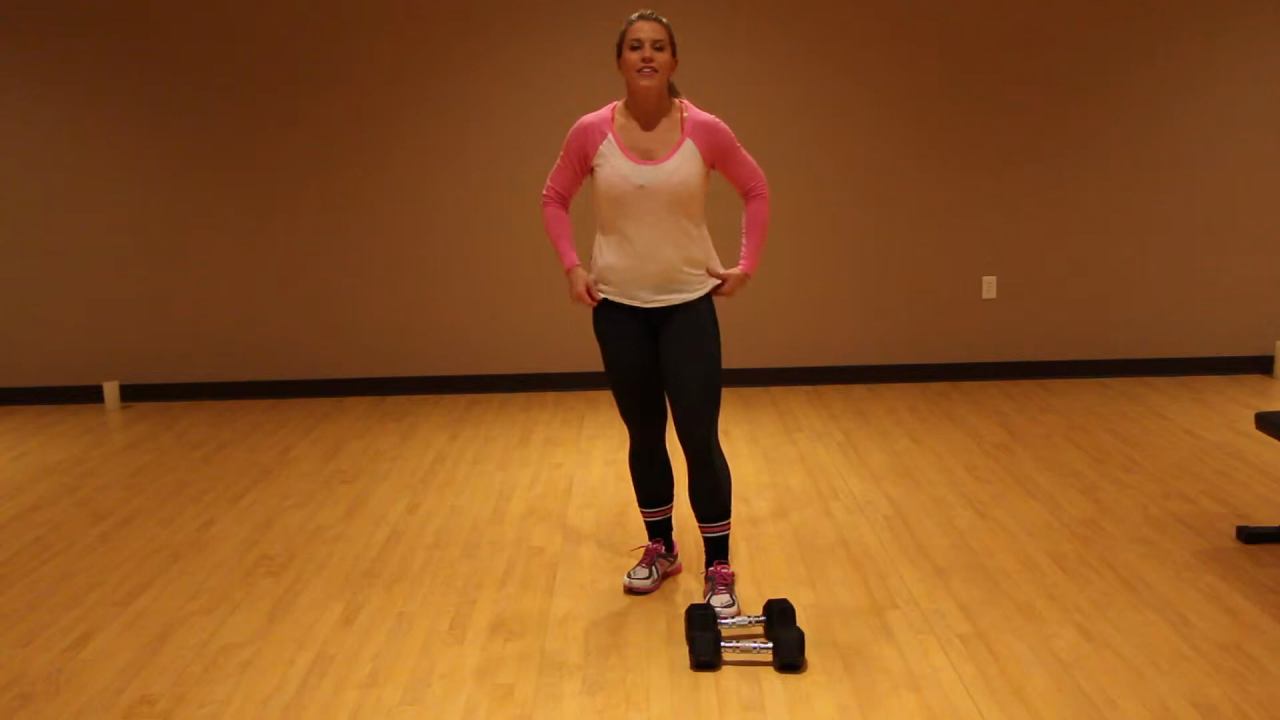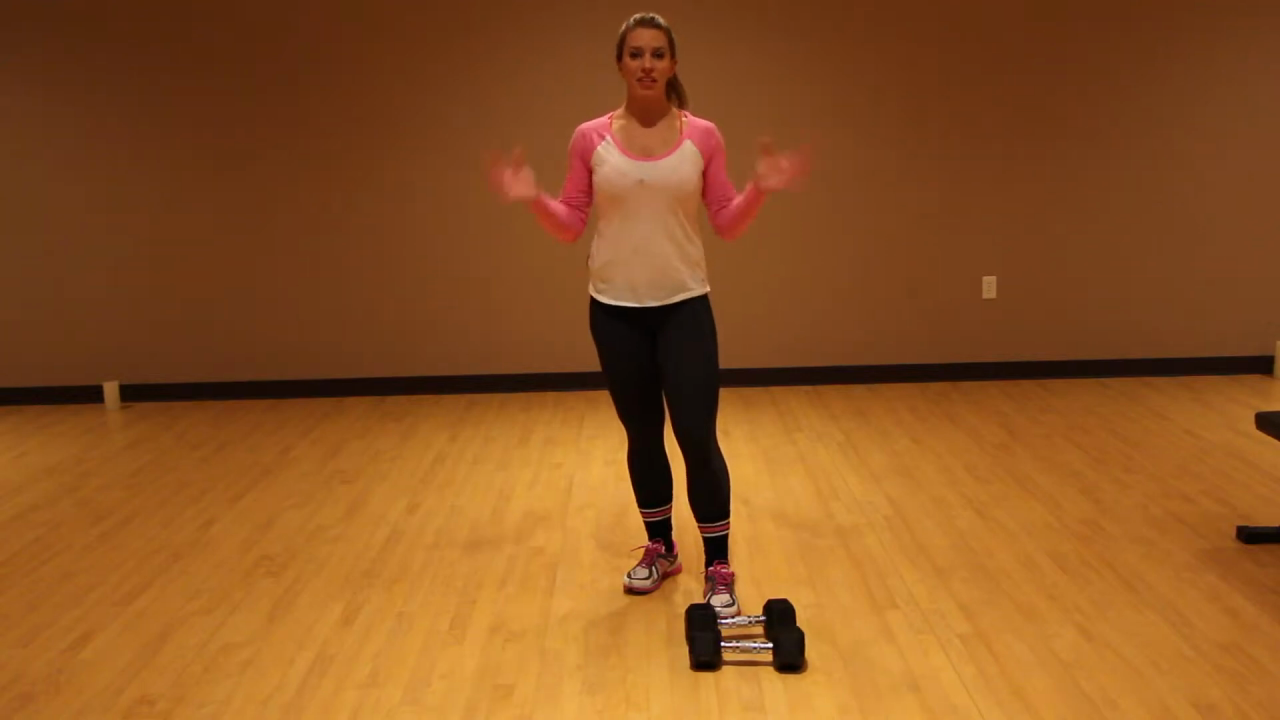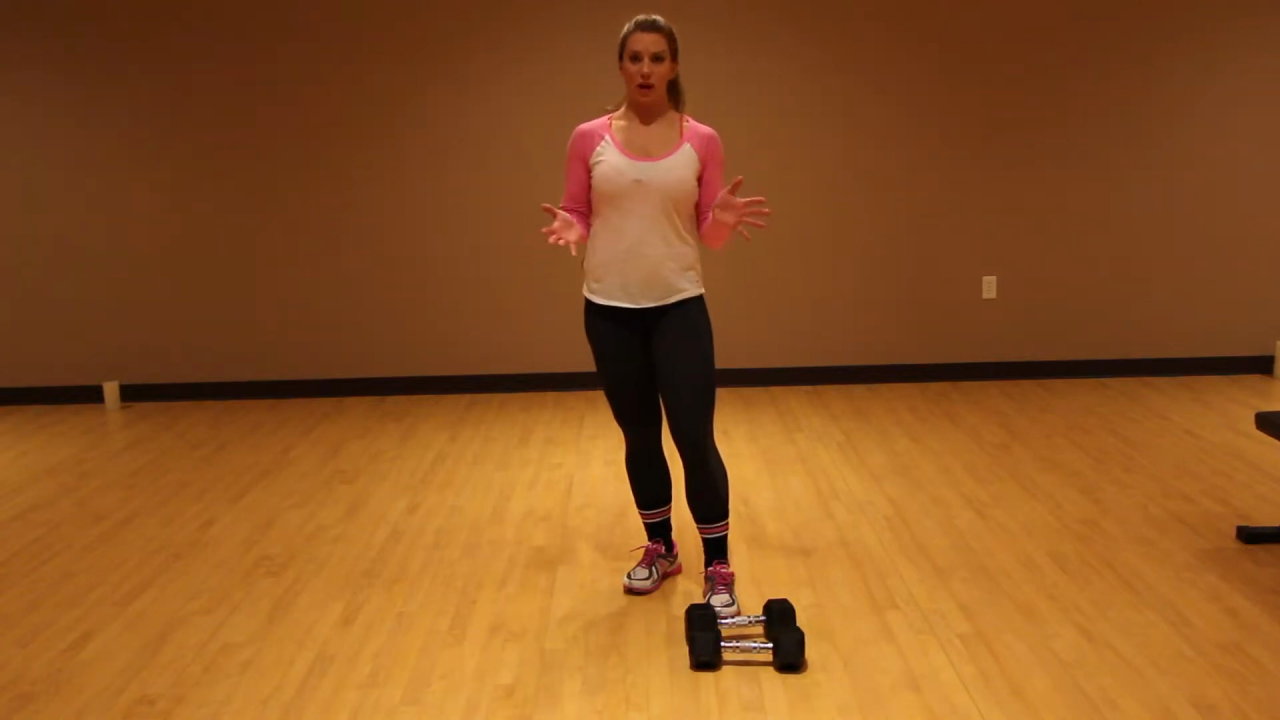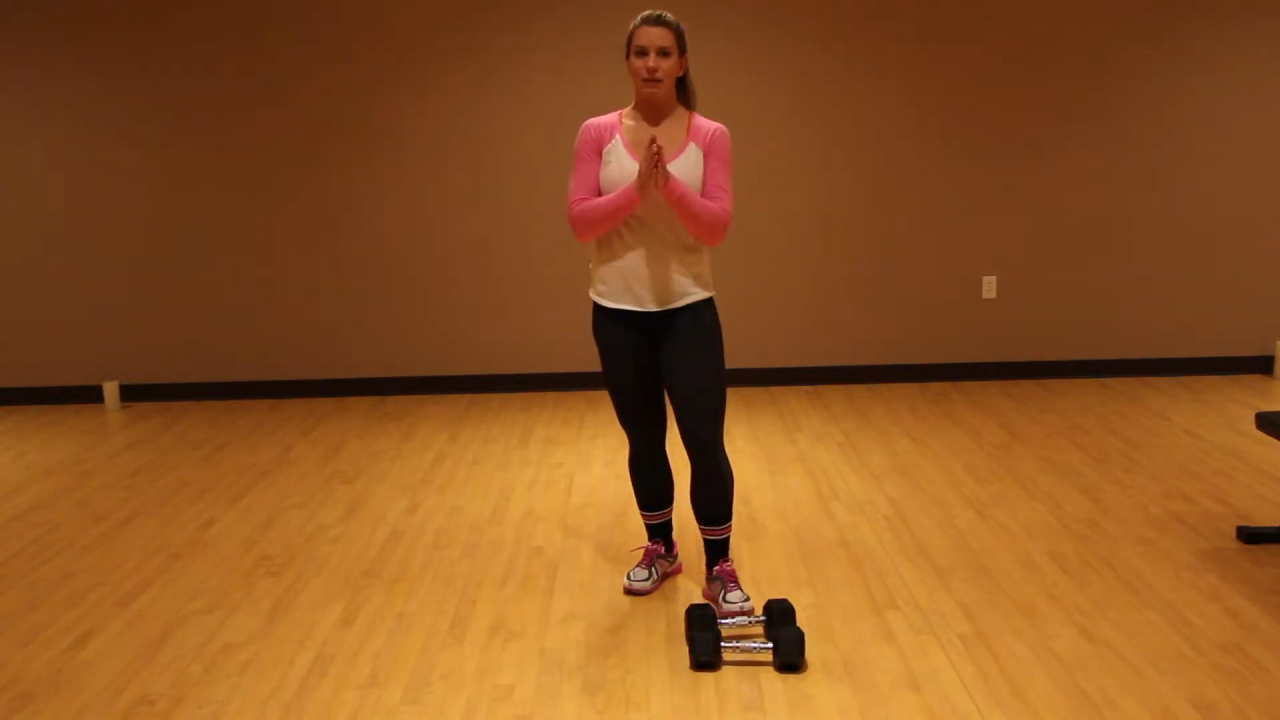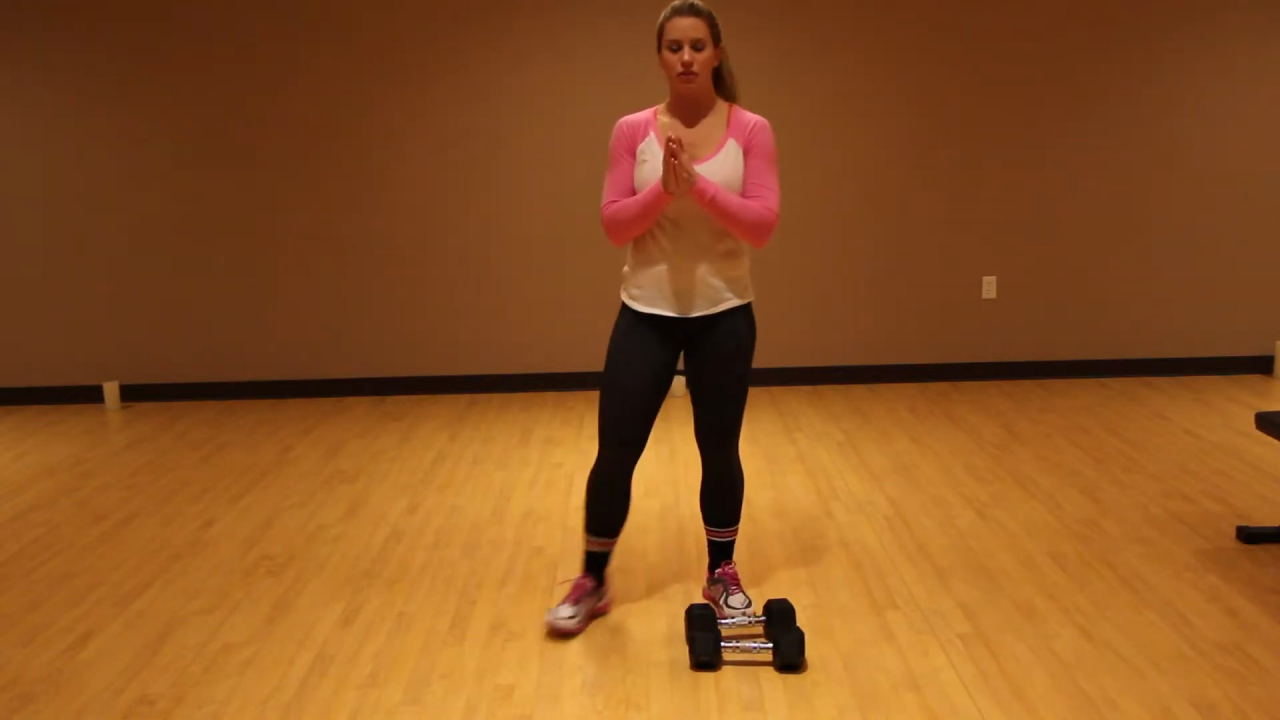
dt=0.7s
person 1, frame 1
left shoulder: (705, 129)
right shoulder: (590, 131)
left elbow: (757, 191)
right elbow: (554, 198)
left wrist: (745, 265)
right wrist: (572, 265)
left hip: (688, 304)
right hip: (619, 307)
left knee: (699, 437)
right knee: (644, 435)
left ankle: (719, 568)
right ankle: (660, 549)
person 1, frame 2
left shoulder: (704, 136)
right shoulder: (590, 138)
left elbow: (725, 222)
right elbow: (571, 222)
left wrist: (761, 192)
right wrist: (534, 200)
left hip: (684, 306)
right hip: (615, 309)
left knee: (698, 438)
right knee: (643, 435)
left ankle: (718, 568)
right ankle: (660, 549)
person 1, frame 3
left shoulder: (702, 140)
right shoulder: (589, 137)
left elbow: (708, 232)
right elbow: (575, 211)
left wrist: (724, 219)
right wrist: (570, 227)
left hip: (679, 307)
right hip: (610, 309)
left knee: (695, 438)
right knee: (639, 437)
left ankle: (718, 567)
right ankle: (659, 548)
person 1, frame 4
left shoulder: (710, 136)
right shoulder: (596, 133)
left elbow: (716, 226)
right elbow: (580, 222)
left wrist: (668, 183)
right wrist: (636, 187)
left hip: (688, 308)
right hip: (619, 311)
left knee: (705, 442)
right knee: (644, 439)
left ankle: (720, 568)
right ankle: (660, 549)
person 1, frame 5
left shoulder: (751, 130)
right shoulder: (632, 131)
left elbow: (763, 225)
right elbow: (614, 225)
left wrist: (697, 184)
right wrist: (663, 186)
left hip: (723, 314)
right hip: (645, 313)
left knee: (719, 451)
right knee: (615, 453)
left ankle: (721, 573)
right ankle: (591, 582)
